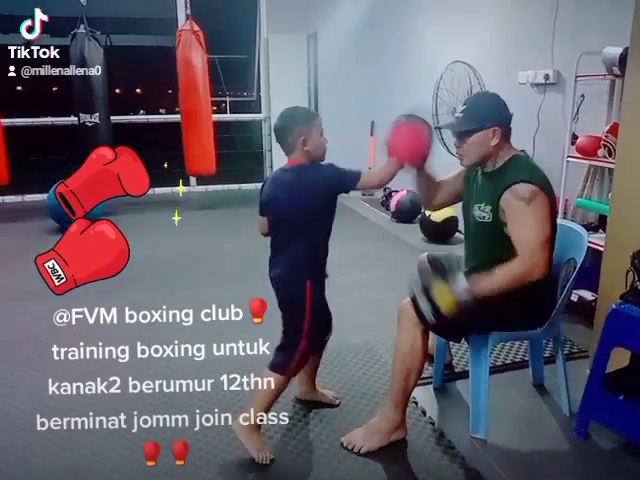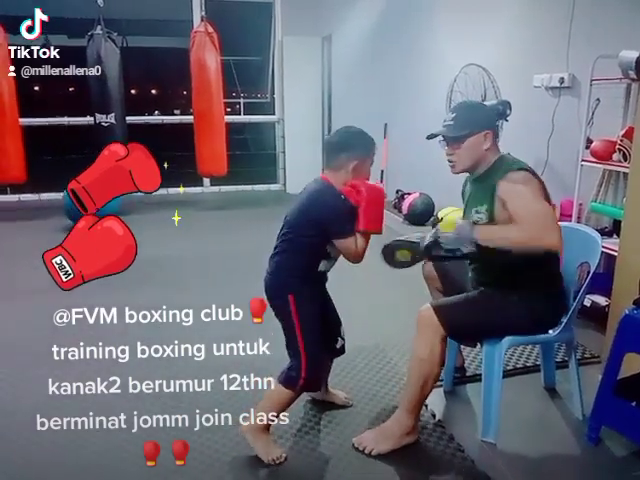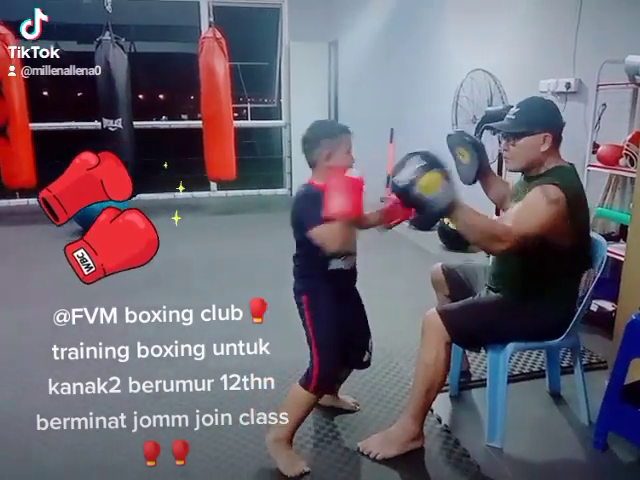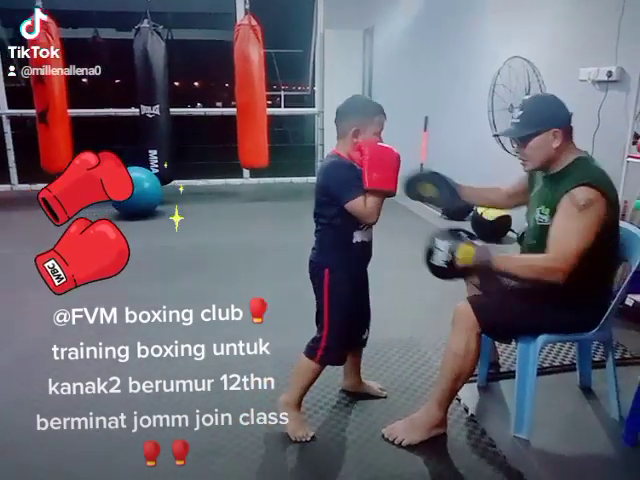
dt=1s
person 1, frame 1
left shoulder: (521, 188)
right shoulder: (479, 169)
left elbow: (533, 266)
right elbow: (435, 199)
left wrist: (467, 292)
right wrist: (419, 166)
left hip: (517, 301)
right hip: (489, 283)
left knee: (412, 311)
right knee: (427, 265)
left ankle: (391, 421)
right ankle: (439, 345)
person 1, frame 2
left shoulder: (513, 180)
right shoulder: (475, 177)
left elbow: (550, 238)
right elbow: (460, 227)
left wrist: (474, 233)
left hip: (532, 301)
right hip: (492, 280)
left knee: (430, 318)
right knee: (435, 269)
left ankle: (404, 425)
right ankle: (450, 353)
person 1, frame 3
left shoulder: (554, 192)
right shoulder: (539, 174)
left elbow: (499, 238)
right elbow: (510, 202)
right wrist: (479, 169)
left hip: (538, 307)
right hip: (511, 283)
left knee: (436, 322)
right knee: (442, 275)
left ankle: (410, 430)
right ankle: (456, 360)
person 1, frame 4
left shoulder: (583, 192)
right shoulder: (546, 168)
left elbow: (556, 269)
right elbow: (505, 197)
left wrist: (487, 258)
left hip: (574, 300)
right hip: (543, 279)
left knee: (467, 313)
right knee: (474, 270)
left ankle: (433, 416)
person 2, frame 1
left shoulder: (274, 180)
right shoulder: (321, 175)
left elbow: (264, 227)
right elbow: (375, 179)
right wrist: (401, 156)
left hip: (286, 269)
right hip: (301, 275)
left knee: (319, 328)
right knee: (295, 350)
left ankle: (307, 388)
right ankle: (249, 422)
person 2, frame 2
left shoulder: (324, 190)
right shoulder: (331, 202)
left elbow: (337, 241)
right elbow: (355, 254)
left wrist: (362, 207)
right wrist: (368, 214)
left hip: (306, 278)
right hip: (290, 285)
left knee: (332, 338)
right knee: (305, 366)
left ankle: (320, 390)
right ankle: (257, 426)
person 2, frame 3
left shoulder: (339, 191)
right shoulder: (307, 199)
left elbow: (363, 221)
right elbow: (328, 242)
left wrist: (396, 209)
right wrist: (340, 209)
left hip: (344, 286)
right hip: (316, 292)
left knee: (357, 345)
right knee: (323, 366)
left ankle: (330, 395)
right ankle: (279, 438)
person 2, frame 4
left shoulder: (352, 165)
right shoulder: (337, 169)
left elbow: (366, 207)
right elbow: (369, 214)
left wrist: (382, 175)
right wrist: (379, 177)
left hip: (352, 262)
right hip: (332, 266)
left knee: (357, 324)
right knee: (329, 337)
left ankle: (353, 380)
right ankle: (290, 403)
